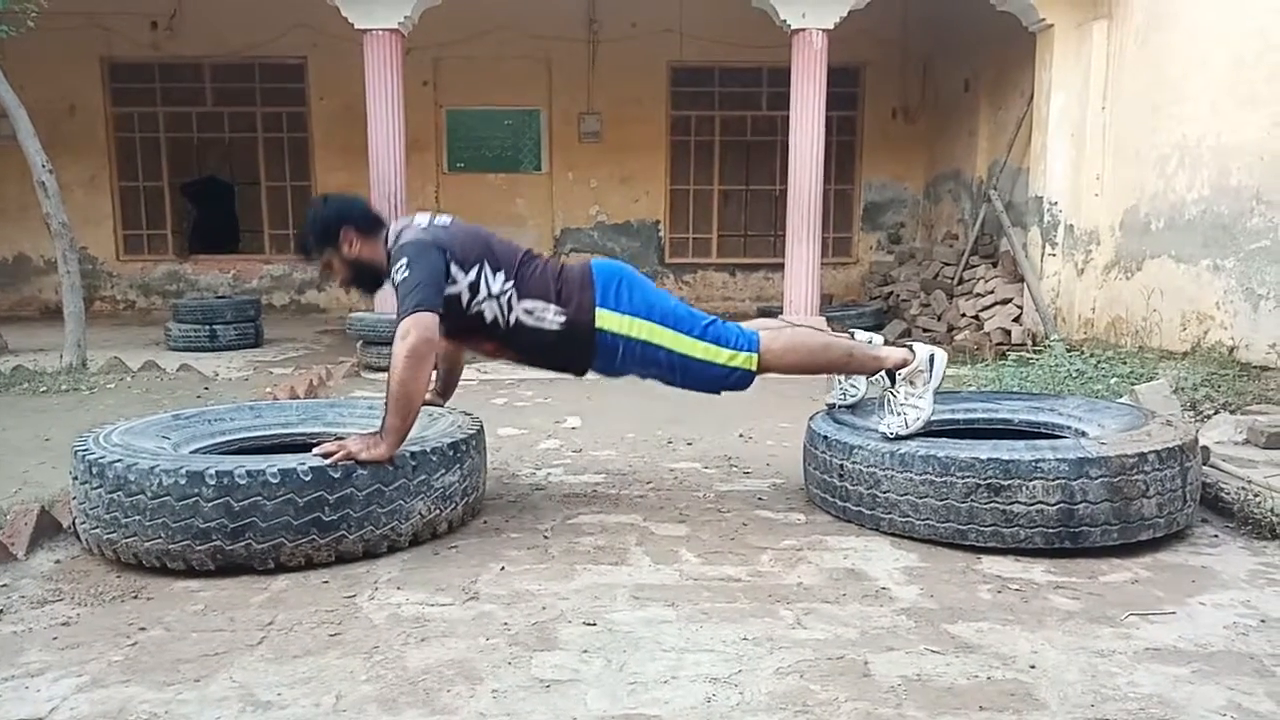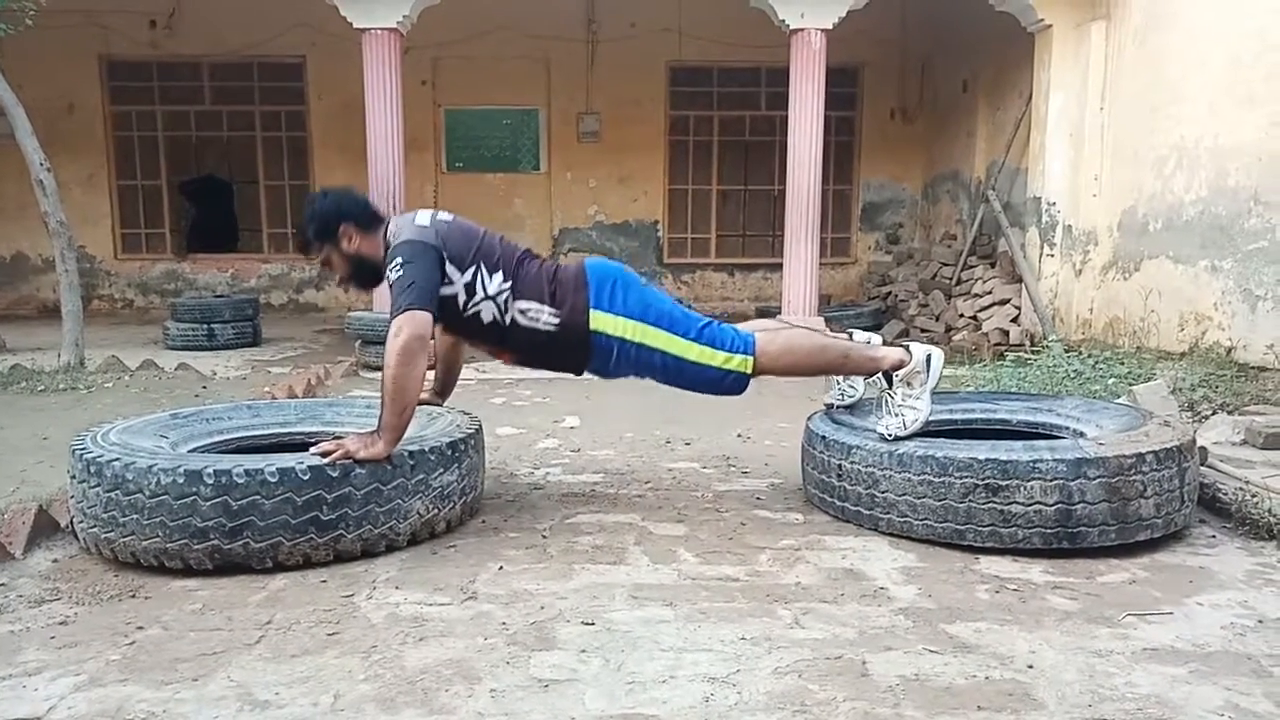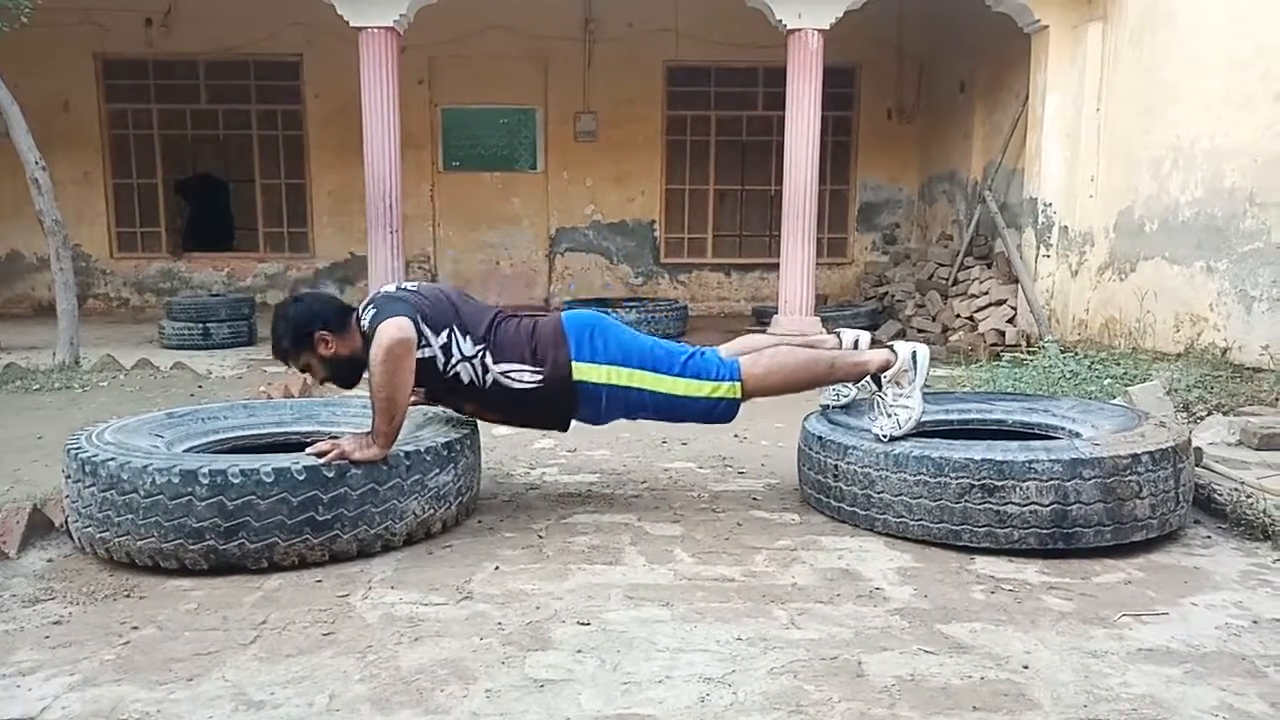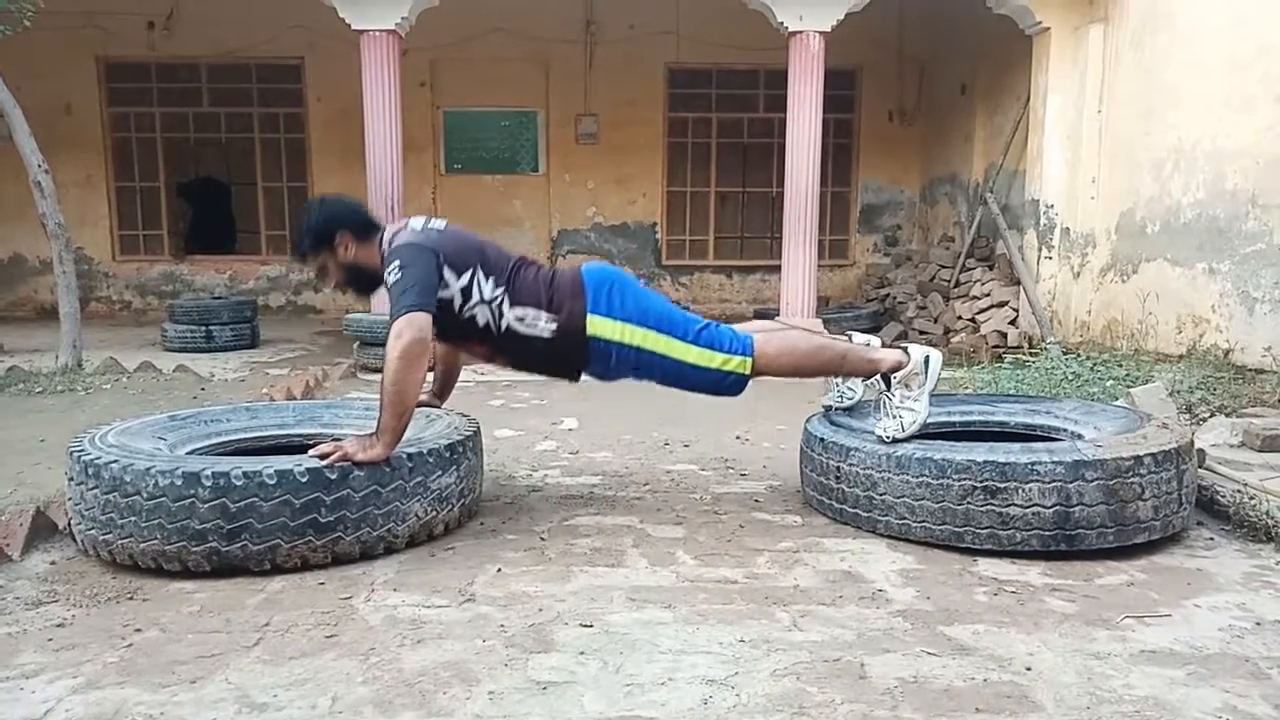
dt=0.3s
person 1, frame 1
left shoulder: (410, 249)
right shoulder: (422, 240)
left elbow: (418, 340)
right elbow: (451, 328)
left wrist: (387, 440)
right wrist: (440, 397)
left hip: (600, 313)
right hip: (592, 307)
left knee: (746, 354)
right knee: (732, 337)
left ankle: (903, 362)
right ankle: (858, 342)
person 1, frame 2
left shoulder: (406, 248)
right shoulder: (420, 238)
left elbow: (410, 335)
right elbow: (449, 321)
left wrist: (384, 438)
right wrist: (438, 394)
left hip: (595, 314)
right hip: (590, 302)
left knee: (745, 355)
right knee: (734, 340)
left ankle: (900, 361)
right ankle: (856, 347)
person 1, frame 3
left shoulder: (376, 313)
right shoulder: (400, 303)
left elbow: (395, 345)
left wrist: (377, 440)
right wrist: (430, 393)
left hip: (578, 363)
right hip: (571, 346)
left knee: (735, 379)
right knee: (720, 362)
left ankle: (888, 361)
right ankle: (840, 343)
person 1, frame 4
left shoulder: (403, 254)
right shoulder: (419, 248)
left elbow: (411, 339)
right elbow: (452, 325)
left wrist: (383, 440)
right wrist: (437, 397)
left hip: (593, 319)
right hip: (588, 306)
left knee: (746, 357)
right knee: (730, 341)
left ankle: (898, 363)
right ankle: (860, 351)
